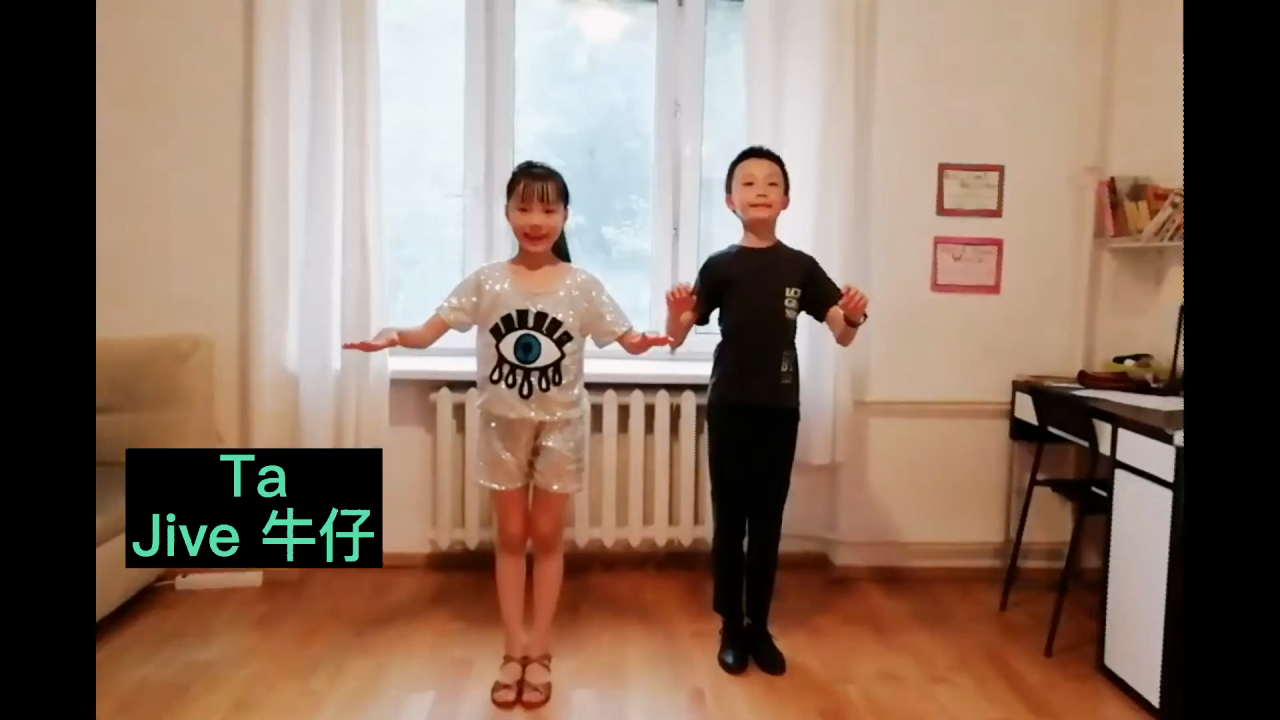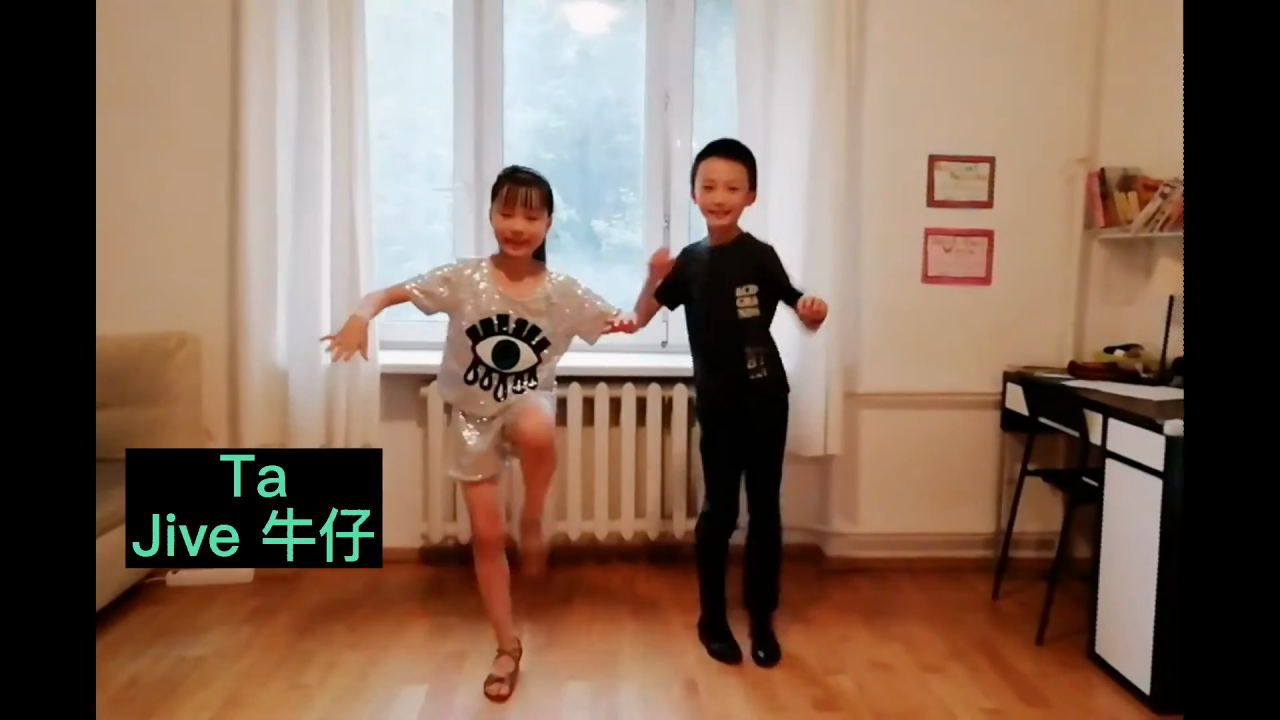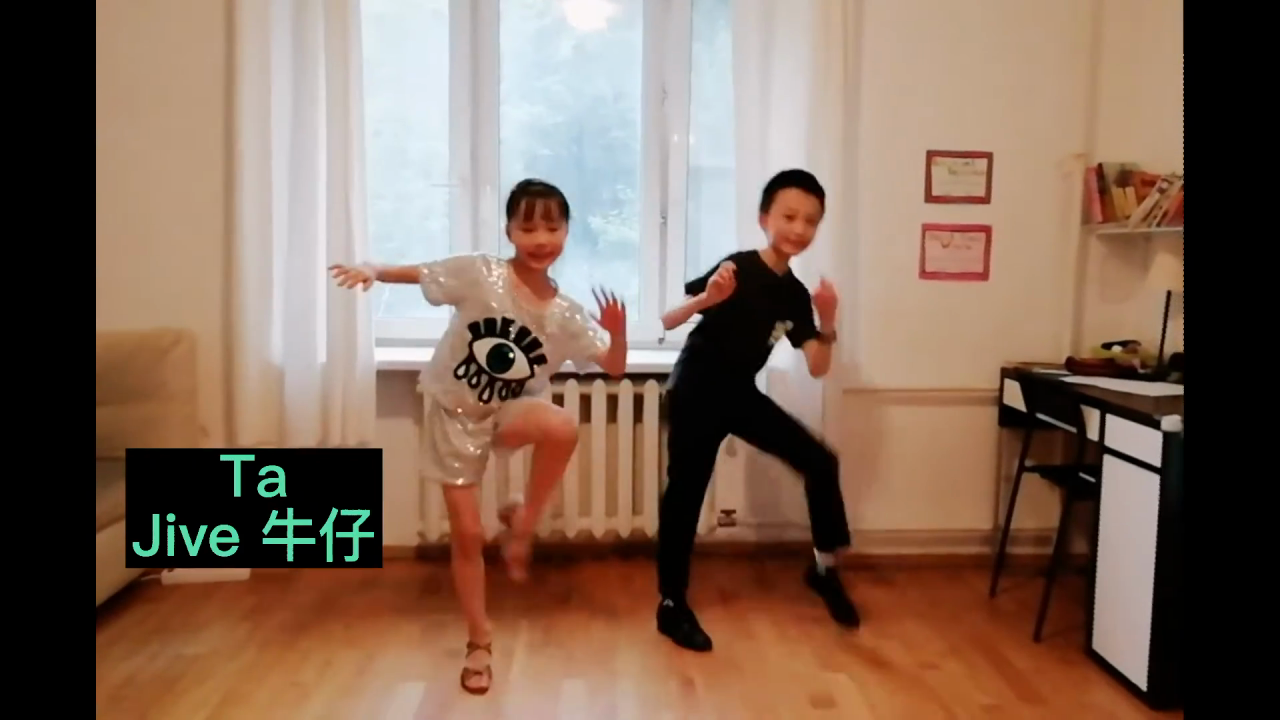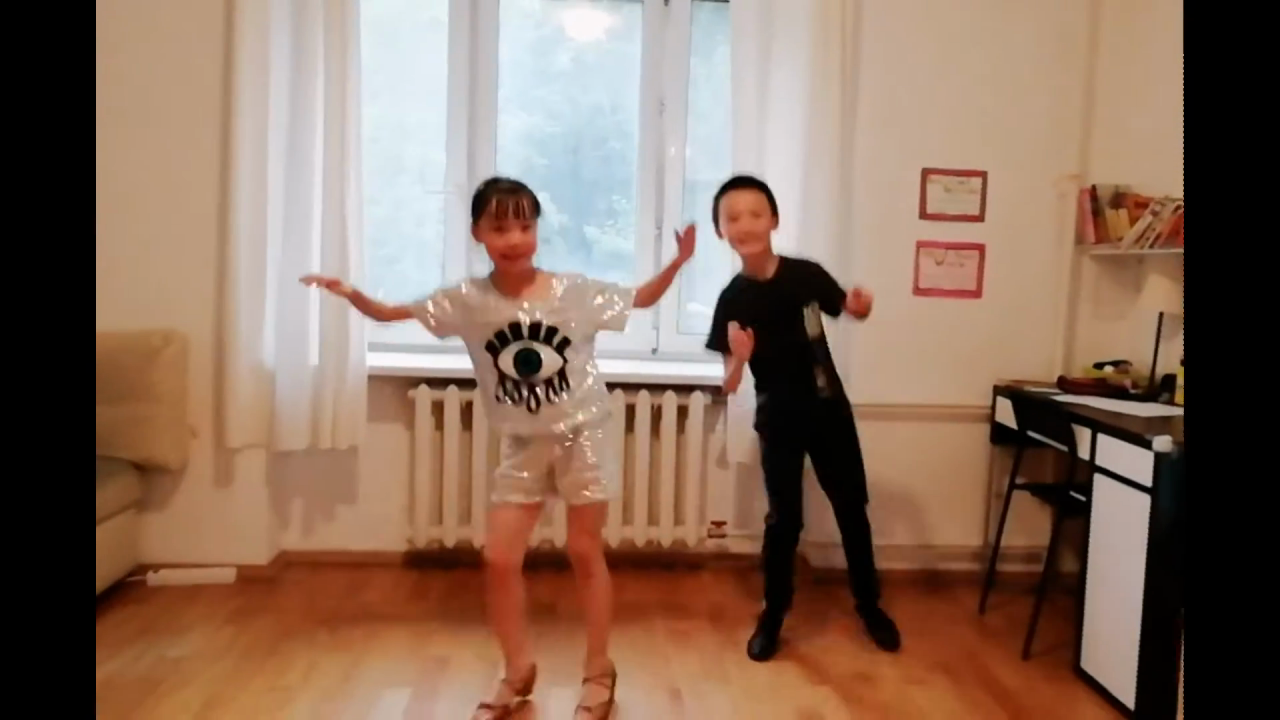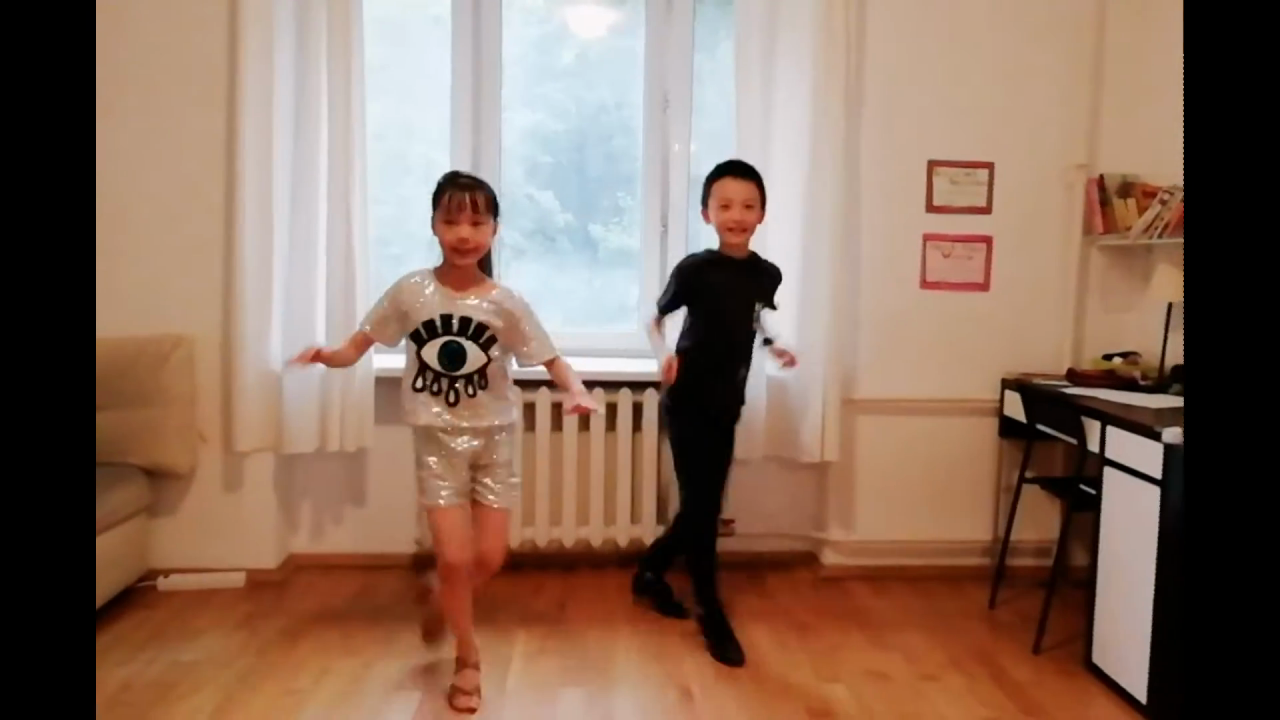
dt=1s
person 1, frame 1
left shoulder: (582, 286)
right shoulder: (485, 282)
left elbow: (628, 339)
right elbow: (428, 332)
left wrist: (646, 341)
right wrist: (394, 335)
left hip: (559, 425)
right hip: (503, 424)
left knee: (547, 536)
right knee: (511, 536)
left ankle: (539, 652)
right ankle: (514, 650)
person 1, frame 2
left shoulder: (562, 291)
right shoulder: (462, 277)
left elbow: (617, 319)
right elbow: (388, 293)
left wrist: (628, 323)
right wrist: (361, 318)
left hip: (525, 402)
right hip: (472, 416)
left knee: (540, 434)
right knee: (486, 533)
left ankle: (532, 524)
right ankle: (507, 645)
person 1, frame 3
left shoulder: (566, 313)
right shoulder: (477, 273)
left elbow: (614, 367)
right elbow: (414, 273)
left wrist: (618, 333)
right wrist: (370, 271)
left hip: (510, 412)
right hip: (455, 415)
left knee: (562, 429)
right knee: (467, 535)
left ankle: (522, 522)
right ankle: (479, 643)
person 1, frame 4
left shoulder: (573, 289)
right shoulder: (467, 298)
left elbow: (638, 300)
right elbow: (394, 313)
left wrist: (673, 269)
right wrist: (350, 293)
left hip: (580, 431)
right hip: (521, 438)
left knee: (586, 557)
right knee: (500, 560)
left ankle: (599, 674)
right ankle: (518, 673)
person 1, frame 5
left shoulder: (507, 304)
right shoulder: (408, 291)
left elbow: (553, 363)
right elbow: (354, 348)
left wrist: (576, 393)
right wrist: (327, 356)
left hip: (491, 434)
right hip: (434, 437)
left knee: (488, 560)
right knee: (452, 559)
left ankle: (439, 596)
right ankle: (467, 660)
person 2, frame 1
left shoulder: (800, 266)
right shoulder: (720, 266)
left elbow: (842, 335)
right elbow: (677, 338)
left wrist: (854, 314)
right wrist: (676, 312)
left hip: (780, 409)
right hip: (730, 407)
left knee: (768, 521)
right knee: (730, 520)
left ankle: (758, 627)
right ankle: (731, 629)
person 2, frame 2
left shoulder: (761, 257)
right shoulder: (686, 257)
left elbow: (796, 314)
right elbow: (640, 320)
left wrist: (814, 313)
right wrist: (655, 282)
left hip: (765, 397)
right hip: (716, 401)
left knee: (764, 508)
right knee: (719, 509)
left ankle: (762, 619)
right ankle: (712, 620)
person 2, frame 3
left shoulder: (796, 295)
right shoulder: (737, 269)
left elbow: (822, 359)
right elbow: (669, 319)
left wrist: (826, 325)
right wrist: (705, 300)
left hip: (742, 395)
right hip: (695, 393)
left knee: (819, 463)
right knee: (683, 497)
left ankle: (825, 566)
right ankle: (673, 605)
person 2, frame 4
left shoulder: (807, 274)
right shoulder: (733, 301)
left elbow: (859, 308)
right elbow: (728, 384)
left wrist: (858, 306)
right wrist: (738, 360)
left hip: (829, 413)
right hip: (778, 421)
left knee: (852, 511)
right knee: (784, 519)
left ankle: (870, 602)
right ankle: (772, 614)
person 2, frame 5
left shoulder: (766, 274)
right shoulder: (694, 268)
right elbow: (656, 321)
left wrist: (777, 347)
right wrist: (664, 352)
left hip: (727, 404)
right hip: (688, 405)
left knee: (706, 506)
right knee: (702, 505)
left ankle: (650, 573)
right ankle: (713, 615)
